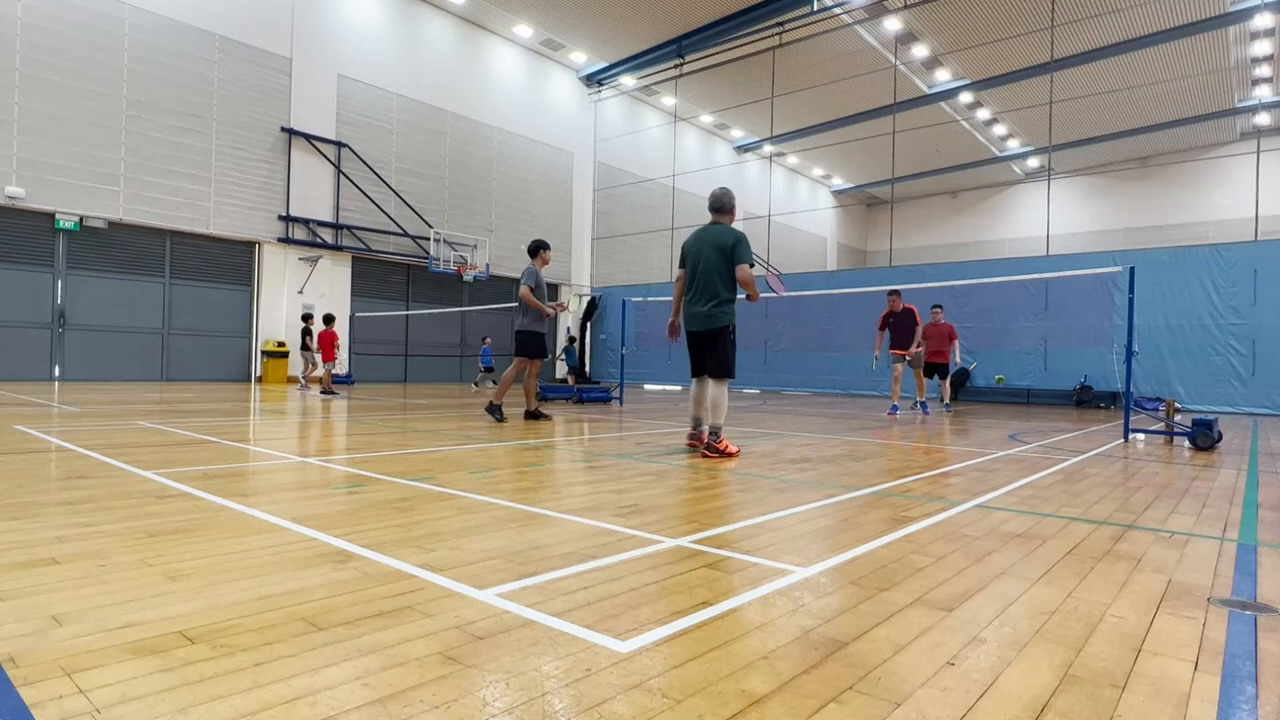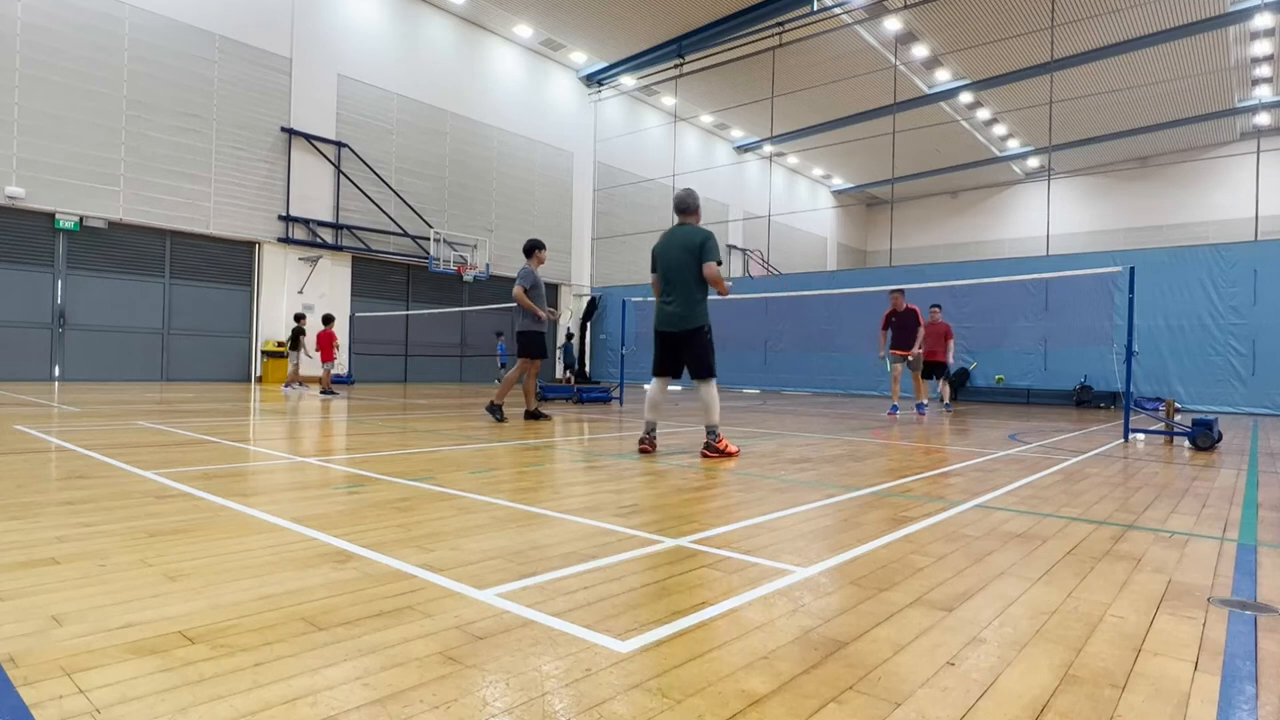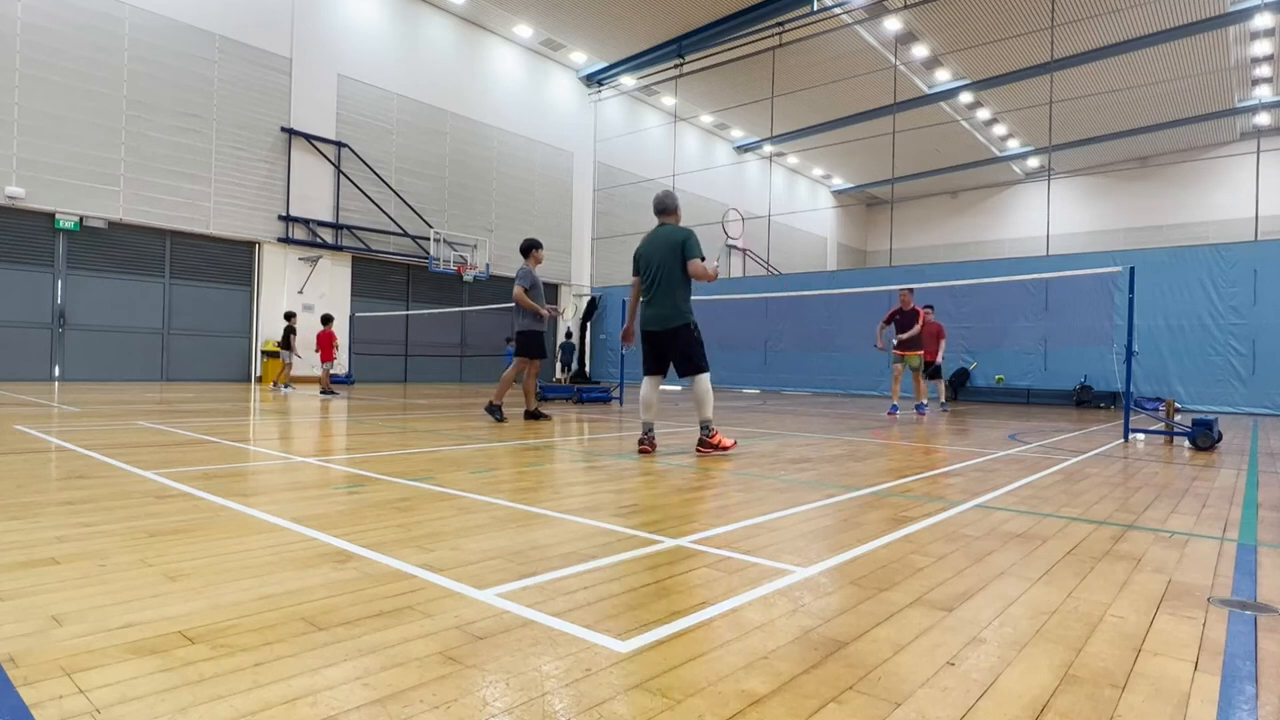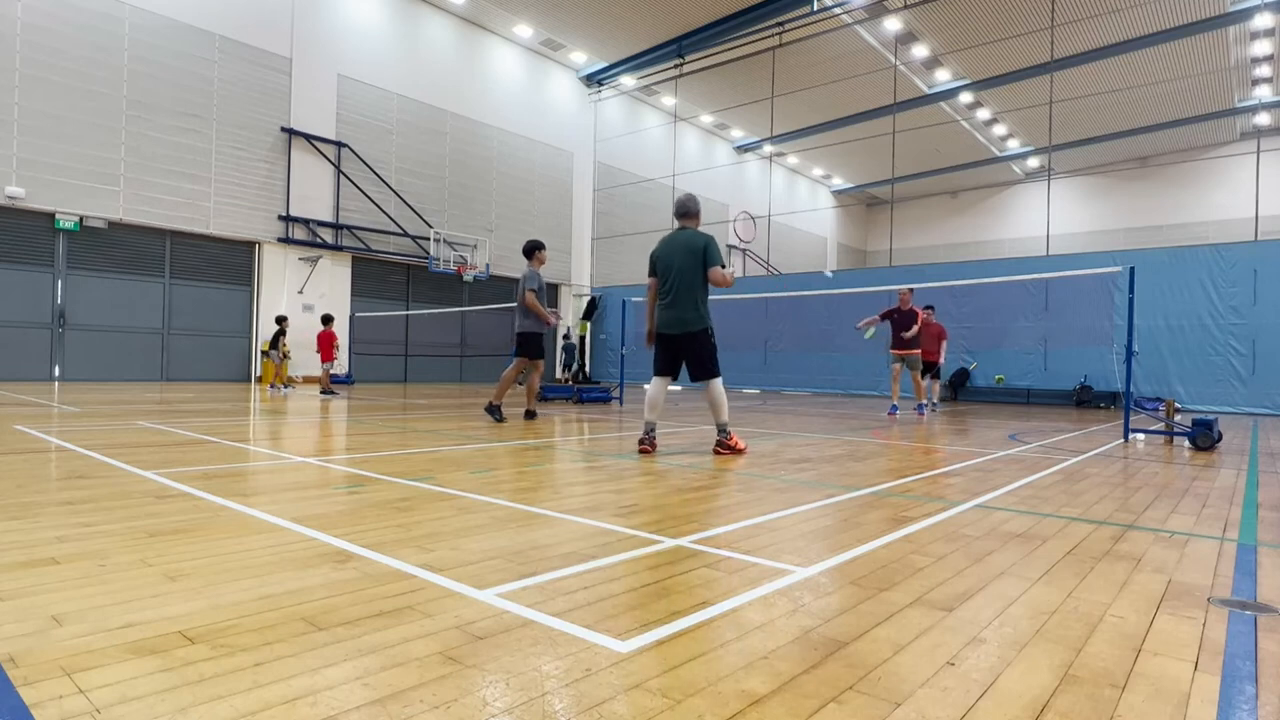
dt=0.4s
person 1, frame 1
left shoulder: (692, 239)
right shoulder: (736, 238)
left elbow: (680, 279)
right elbow: (743, 276)
left wrist: (675, 315)
right wrist: (753, 293)
left hip: (692, 319)
right hip: (719, 319)
left knee: (700, 377)
right knee: (719, 379)
left ankle: (696, 430)
right ankle: (714, 440)
person 1, frame 2
left shoulder: (662, 242)
right shoulder: (704, 237)
right elbow: (710, 273)
right wrist: (722, 288)
left hip: (663, 321)
right hip: (693, 321)
left knee: (660, 378)
right knee: (706, 379)
left ankle: (648, 436)
right ankle: (713, 440)
person 1, frame 3
left shoulder: (644, 244)
right shoulder: (685, 235)
left elbow: (635, 286)
right elbow: (696, 270)
left wrist: (629, 323)
right wrist: (711, 273)
left hip: (649, 321)
right hip: (679, 319)
left knee: (651, 377)
right knee: (699, 373)
left ankle: (646, 436)
right ankle: (707, 435)
person 1, frame 4
left shoulder: (661, 246)
right shoulder: (705, 241)
left elbow: (652, 288)
right elbow: (716, 278)
left wrist: (651, 324)
right wrist: (728, 278)
left hip: (665, 325)
right hip: (695, 324)
left knee: (660, 378)
right knee: (712, 379)
left ankle: (648, 435)
right ankle: (724, 438)
person 2, frame 1
left shoulder: (537, 273)
right shoulder: (531, 271)
right elbow: (524, 293)
left wrist: (551, 307)
right wrist: (546, 309)
left hip: (537, 329)
right hip: (528, 328)
left knee: (534, 369)
right knee: (519, 365)
left ankle: (531, 409)
right ankle: (495, 403)
person 2, frame 2
left shoulder: (534, 273)
right shoulder: (527, 271)
right elbow: (517, 293)
left wrist: (545, 310)
right wrist: (538, 311)
left hip: (537, 329)
right hip: (529, 328)
left knee: (533, 369)
right knee: (522, 366)
left ankle: (531, 409)
right ankle: (495, 403)
person 2, frame 3
left shoulder: (531, 273)
right shoulder: (526, 271)
right elbow: (517, 294)
left wrist: (545, 308)
right wrist: (540, 310)
left hip: (535, 329)
right hip: (528, 328)
left knee: (533, 369)
right knee: (519, 365)
left ankle: (531, 409)
right ankle: (495, 403)
person 2, frame 4
left shoulder: (531, 274)
right shoulder: (533, 274)
right elbow: (529, 300)
left wrist: (546, 312)
right wrist: (548, 318)
left hip: (531, 329)
right hip: (531, 329)
left knee: (537, 369)
right knee: (517, 367)
left ankle: (530, 409)
right ankle: (494, 404)
